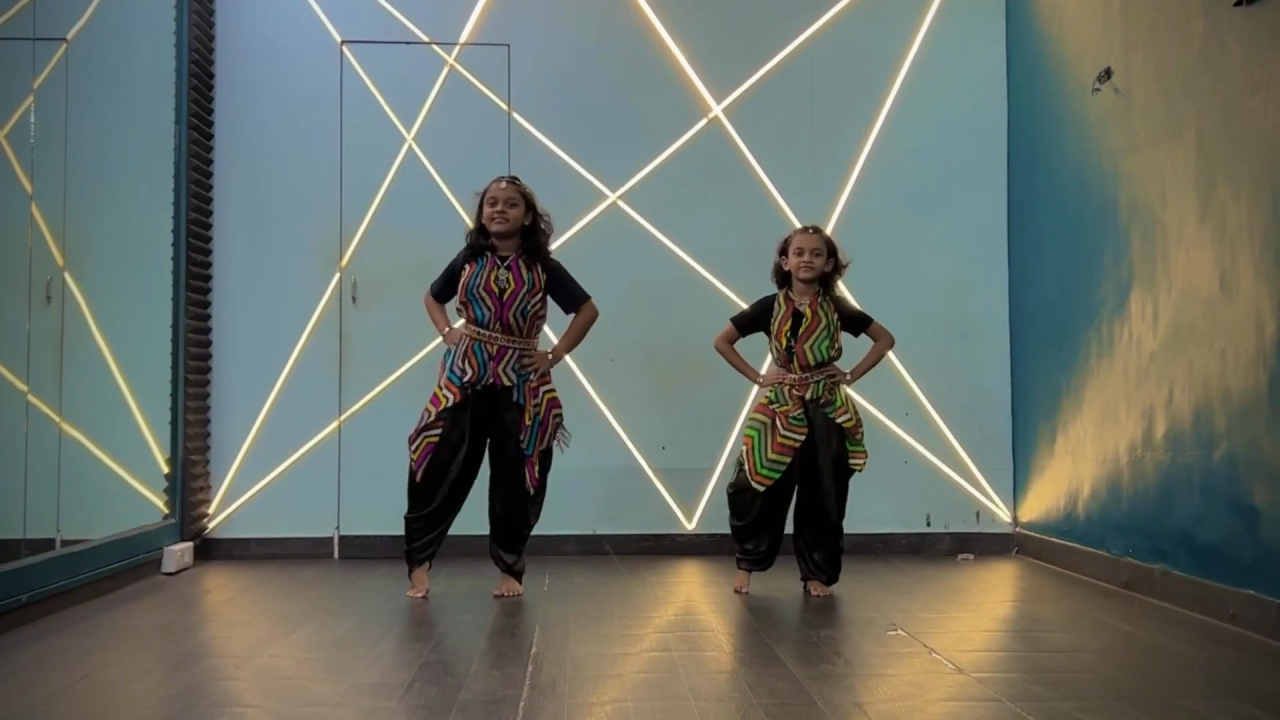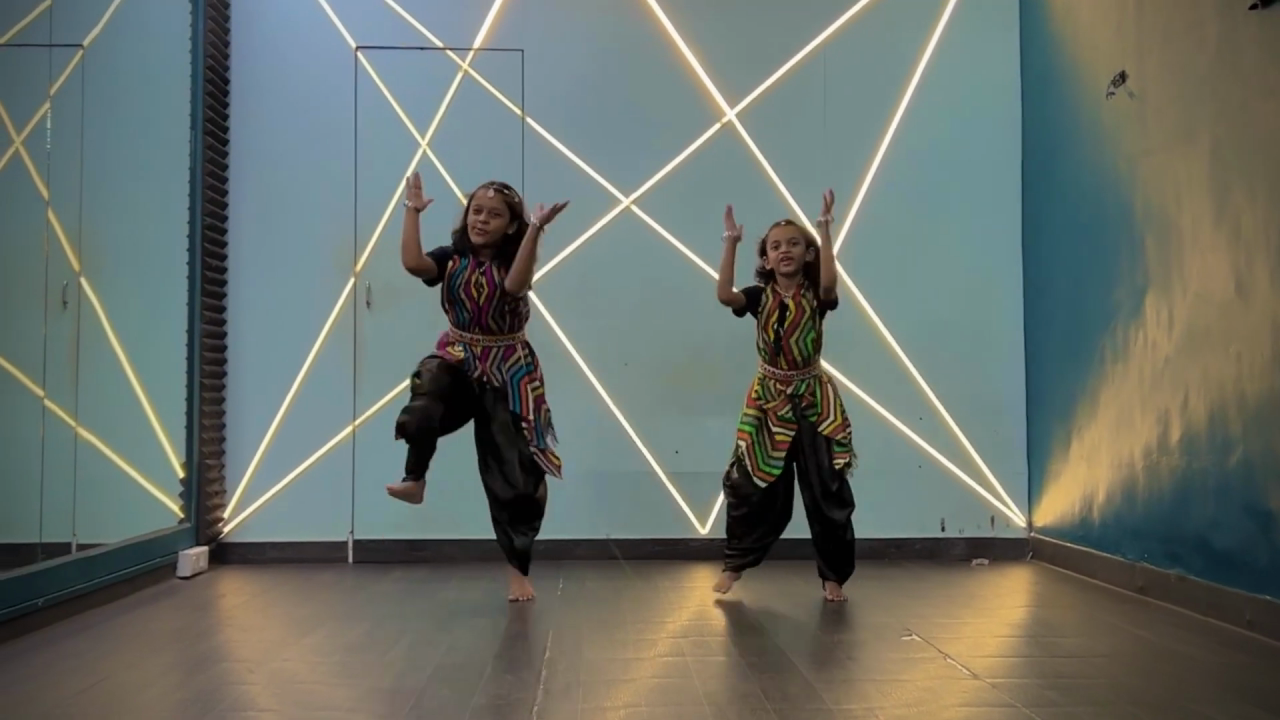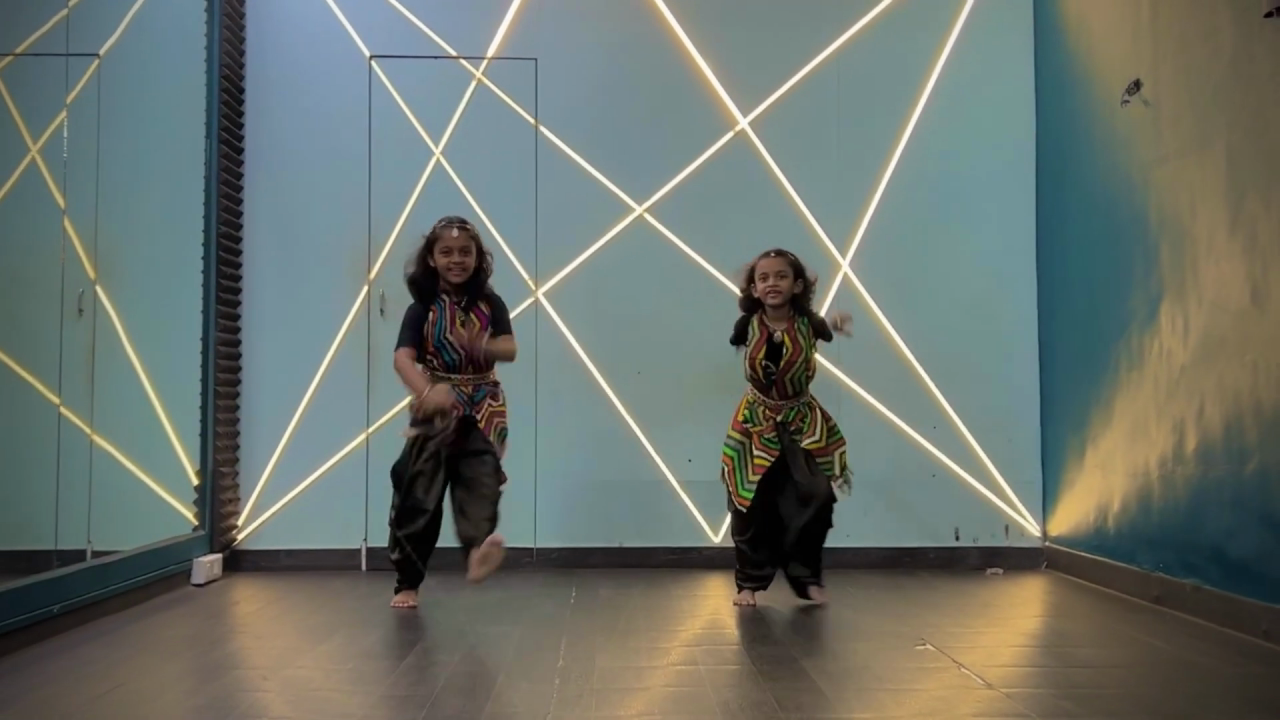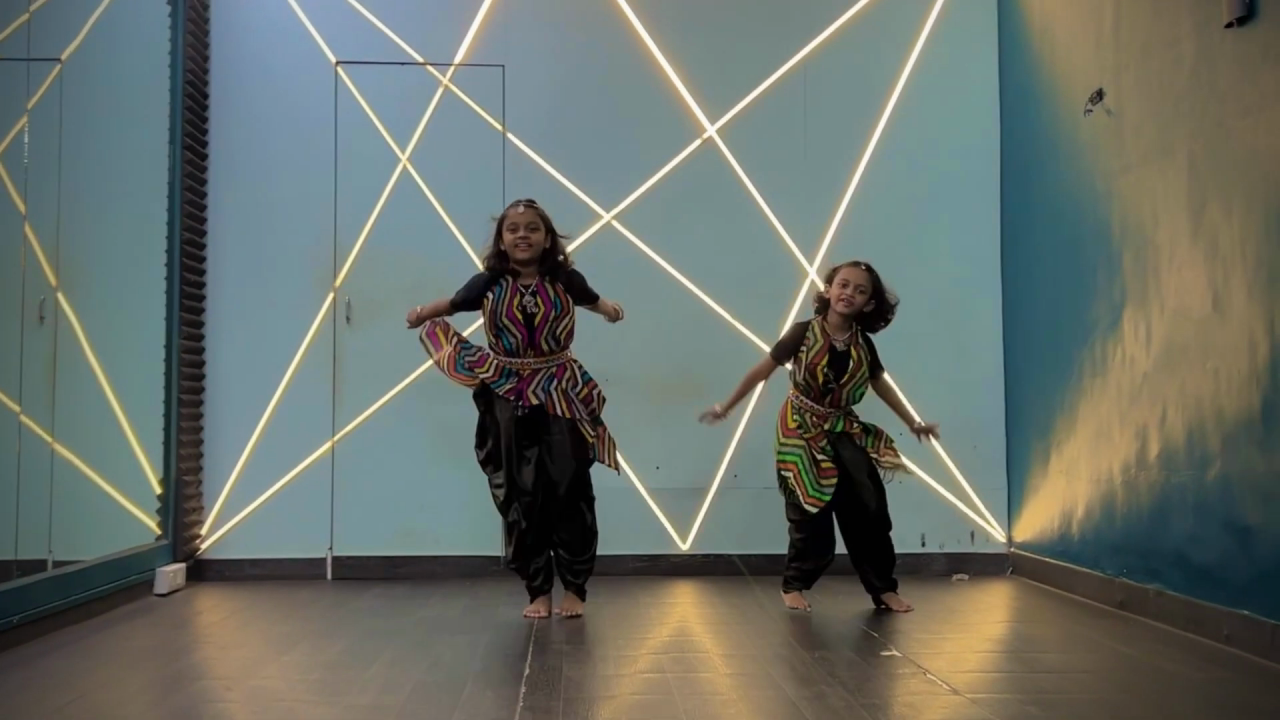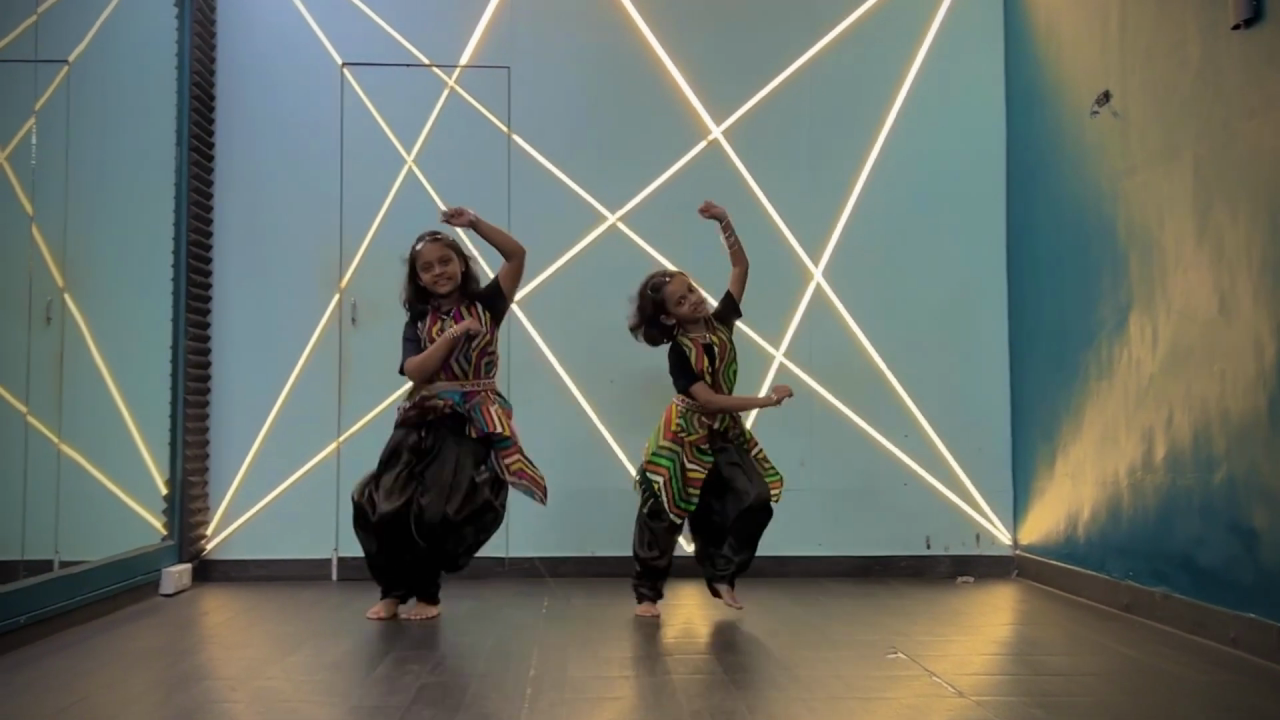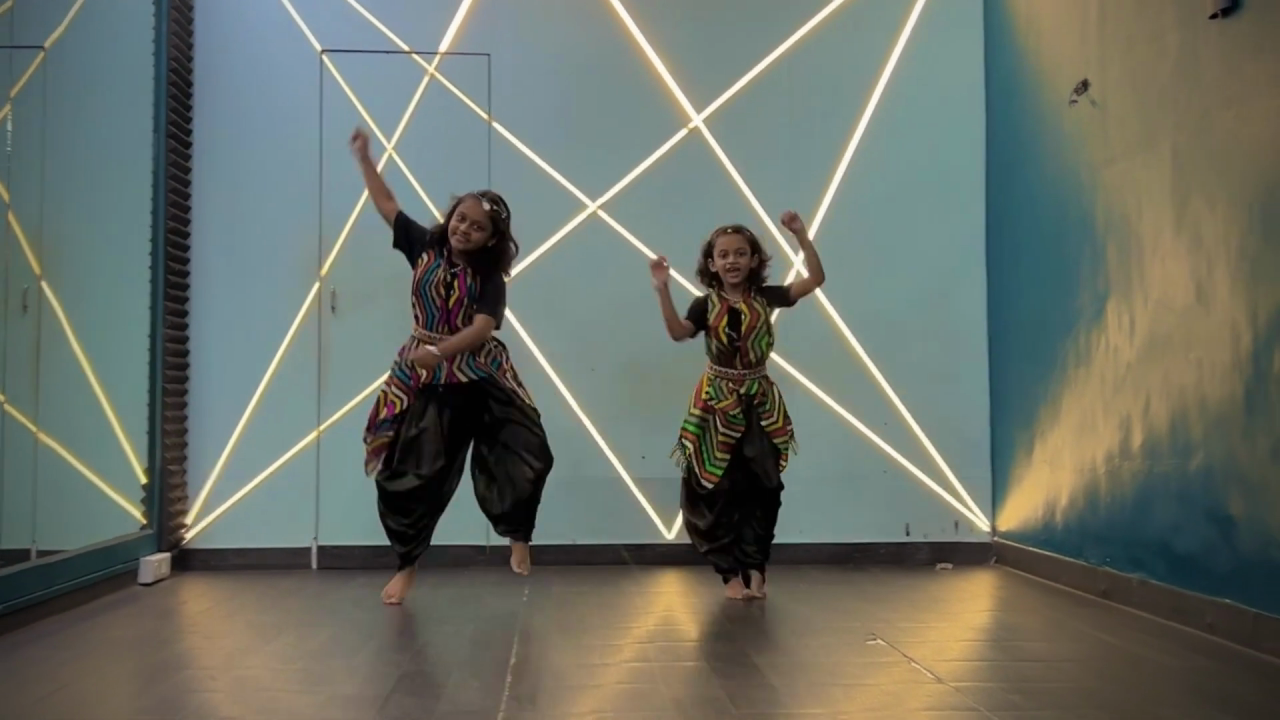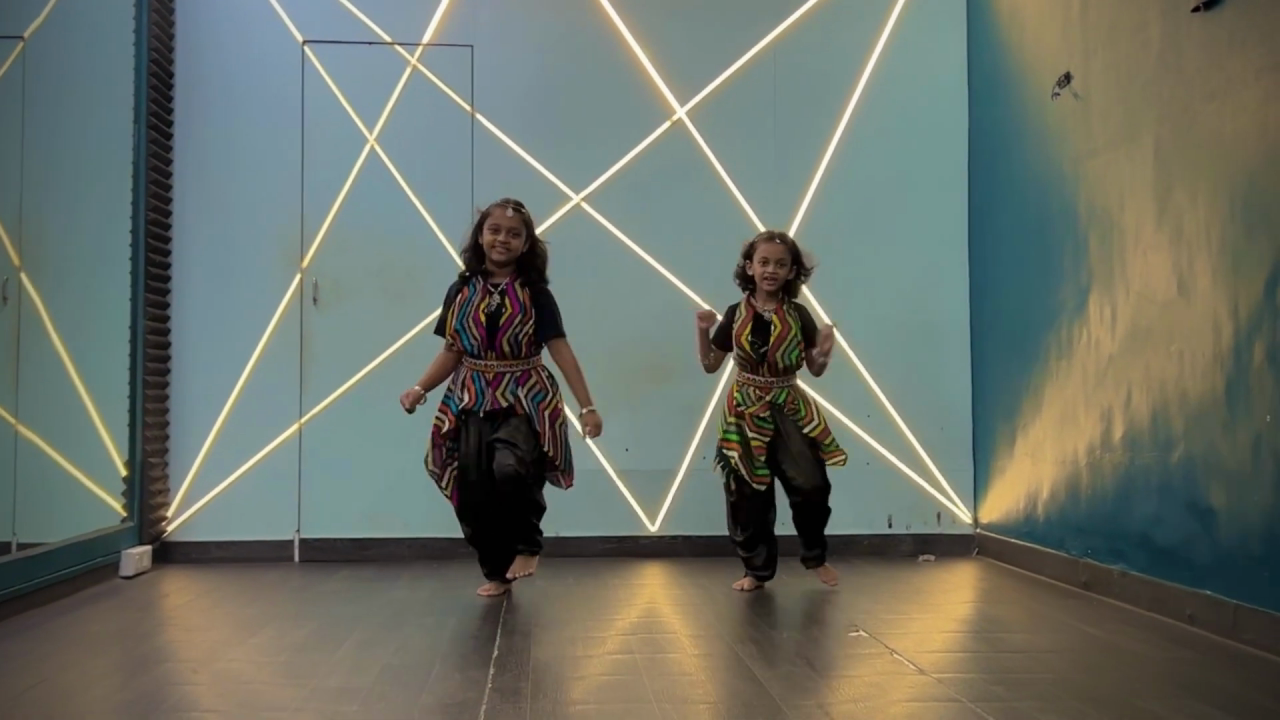
dt=0.7s
person 1, frame 1
left shoulder: (543, 268)
right shoulder: (469, 260)
left elbow: (587, 310)
right elbow: (432, 298)
left wrist: (555, 355)
right wrist: (447, 333)
left hip: (518, 386)
right hip: (465, 378)
left knee: (517, 480)
right knee: (438, 471)
left ankle: (510, 570)
right ankle: (420, 563)
person 1, frame 2
left shoulder: (516, 261)
right shoulder: (452, 258)
left elbow: (516, 284)
right elbow: (413, 264)
left wrist: (535, 231)
right wrist: (413, 213)
left hip: (507, 372)
right hip: (455, 360)
left knee: (514, 473)
right knee: (426, 403)
left ankle: (518, 569)
right ankle: (414, 479)
person 1, frame 3
left shoulder: (490, 305)
right shoulder: (421, 310)
left elbow: (510, 350)
right elbow: (404, 360)
left wrist: (479, 344)
right wrist: (428, 392)
left hip: (481, 409)
right hip: (434, 411)
left knee: (481, 480)
right knee: (418, 501)
left ankle: (480, 547)
right ankle: (407, 584)
person 1, frame 4
left shoulder: (568, 282)
right shoulder: (487, 285)
left elbow: (591, 299)
right elbow: (452, 304)
left wrist: (607, 308)
right wrist: (423, 315)
left hip: (560, 397)
right hip: (506, 400)
left knee: (567, 492)
right knee: (519, 496)
left ankle: (573, 588)
right ankle: (538, 590)
person 1, frame 5
left shoulder: (485, 306)
right shoulder: (418, 323)
left elbow: (517, 255)
right elbow: (416, 373)
left wrist: (474, 224)
right wrist: (452, 334)
left hip: (472, 421)
right hip: (424, 419)
left knee: (442, 509)
right knee: (379, 505)
left ankle: (427, 594)
right ankle: (393, 592)
person 1, frame 6
left shoulder: (489, 278)
right shoulder: (425, 249)
left elbow: (481, 330)
right elbow: (384, 202)
left wrist: (439, 349)
right wrist: (364, 157)
left hip: (480, 373)
right hip: (429, 379)
left knee: (517, 451)
right knee: (415, 473)
left ankle: (518, 535)
right ankle: (405, 566)
person 1, frame 7
left shoulder: (536, 294)
right shoulder: (461, 291)
left elbow: (560, 350)
right elbow: (452, 352)
left wrist: (586, 404)
right wrist: (419, 389)
left hip: (523, 399)
right hip: (470, 402)
left knee: (510, 470)
right knee: (474, 495)
left ankle: (525, 547)
right ankle: (497, 572)
person 2, frame 1
left shoulder: (836, 307)
right shoulder: (769, 306)
left elbow: (885, 340)
right elbow: (722, 341)
left wrist: (851, 376)
right wrist: (756, 376)
left hip: (826, 407)
right hip: (780, 408)
left knee: (823, 496)
right knee: (759, 490)
left ankle: (816, 573)
right ankle: (747, 564)
person 2, frame 2
left shoulder: (816, 295)
right shoulder: (757, 296)
left elbow: (832, 292)
right elbow: (724, 296)
left wrist: (825, 234)
right wrist: (731, 244)
left hip: (813, 400)
right hip: (769, 400)
left knee: (828, 492)
right knee: (751, 487)
left ankle: (833, 575)
right ankle: (735, 564)
person 2, frame 3
left shoulder: (809, 324)
right shoulder: (747, 325)
left hip: (802, 422)
right hip: (756, 422)
left knee: (812, 498)
right knee: (752, 506)
left ankle: (807, 579)
right ankle: (750, 584)
person 2, frame 4
left shoulder: (863, 344)
right shoulder: (804, 333)
left elbow: (880, 384)
right elbow: (763, 369)
left wrist: (912, 423)
right wrist: (726, 406)
left hip: (845, 429)
right hip: (802, 428)
left knee: (870, 511)
right knee: (812, 513)
left ankle: (884, 588)
right ankle: (795, 584)
person 2, frame 5
left shoulder: (721, 321)
right shoulder: (678, 354)
left elbow: (740, 267)
right elbow: (709, 402)
left wrist: (723, 223)
right wrist: (763, 401)
left hip: (724, 433)
right hip: (688, 436)
left knee: (754, 502)
right knee: (662, 515)
left ankle: (722, 577)
right ankle: (646, 593)
person 2, frame 6
left shoulder: (766, 298)
right shoulder: (706, 306)
left elbow: (814, 278)
right elbow: (678, 333)
left wrist: (798, 234)
right wrist: (663, 288)
left hip: (759, 401)
right hip: (717, 403)
left knee: (764, 487)
right knee: (714, 489)
left ankle: (755, 565)
right ankle: (731, 570)
person 2, frame 7
left shoulder: (799, 315)
right shoulder: (736, 314)
left elbow: (816, 370)
right elbow: (710, 365)
left wrist: (824, 353)
right wrist: (703, 333)
left hip: (790, 408)
right hip: (746, 411)
left knee: (810, 484)
right knee: (749, 495)
left ankle: (816, 556)
right ankle: (756, 569)
